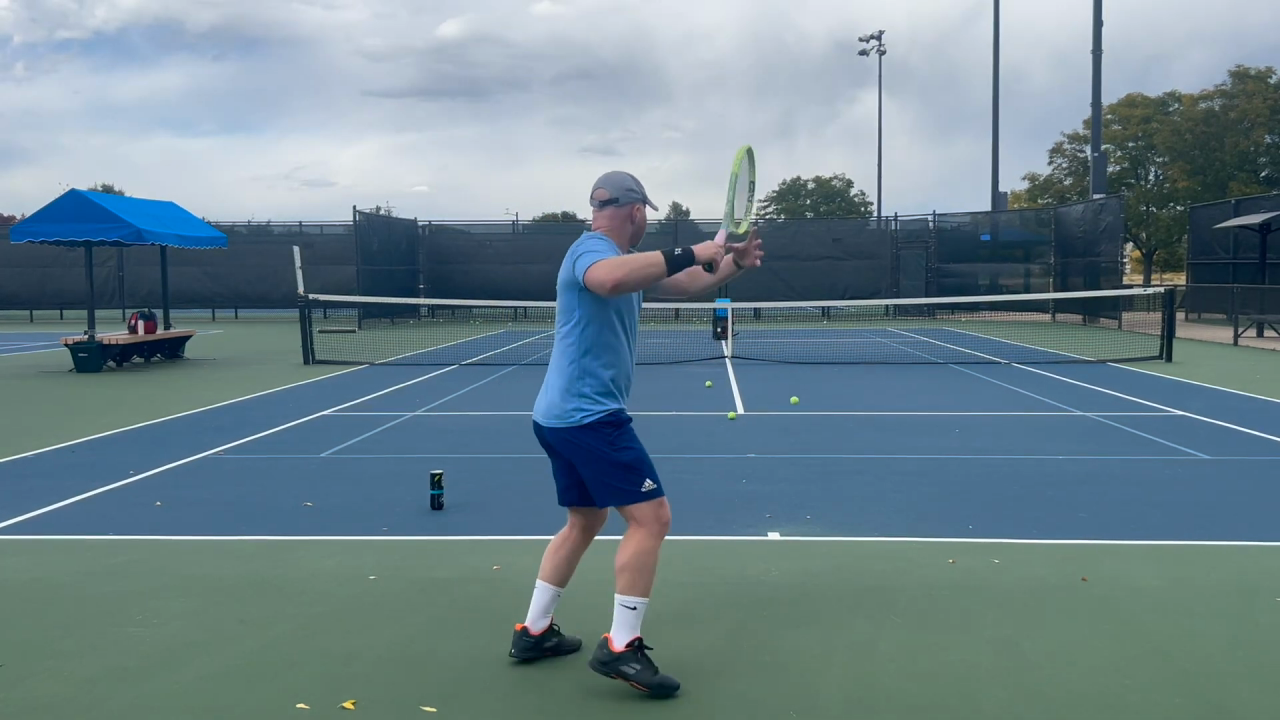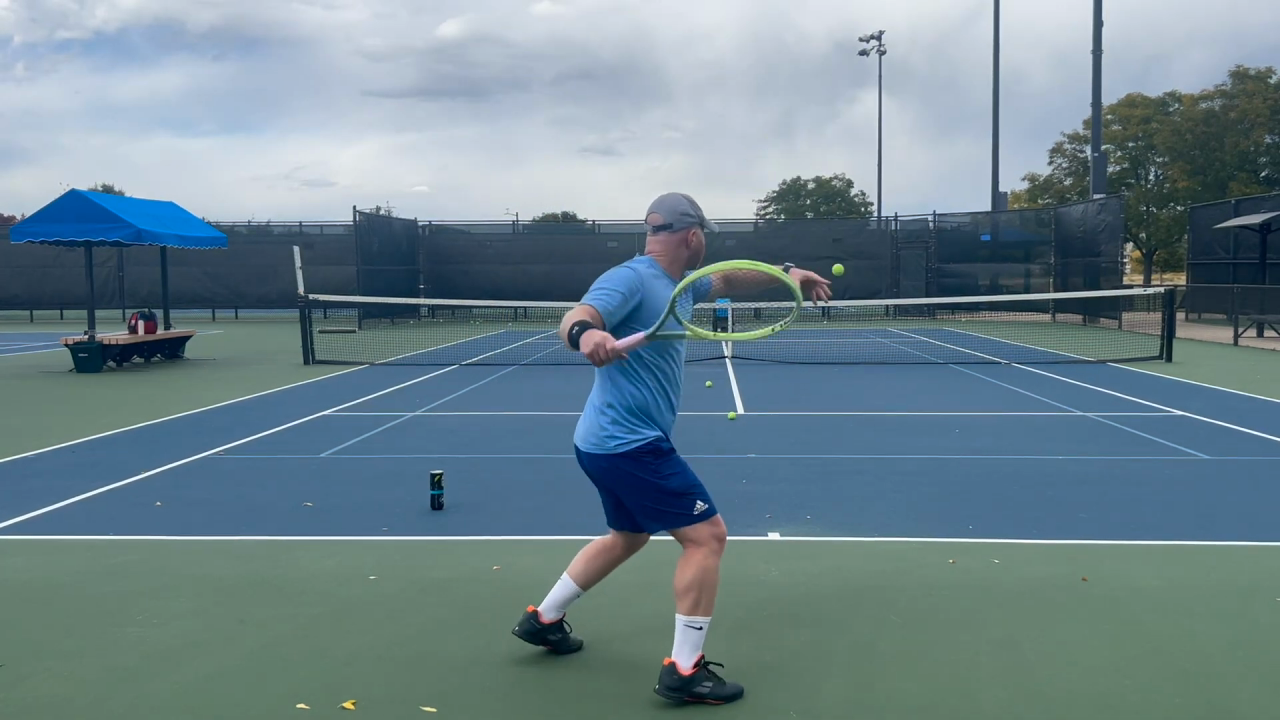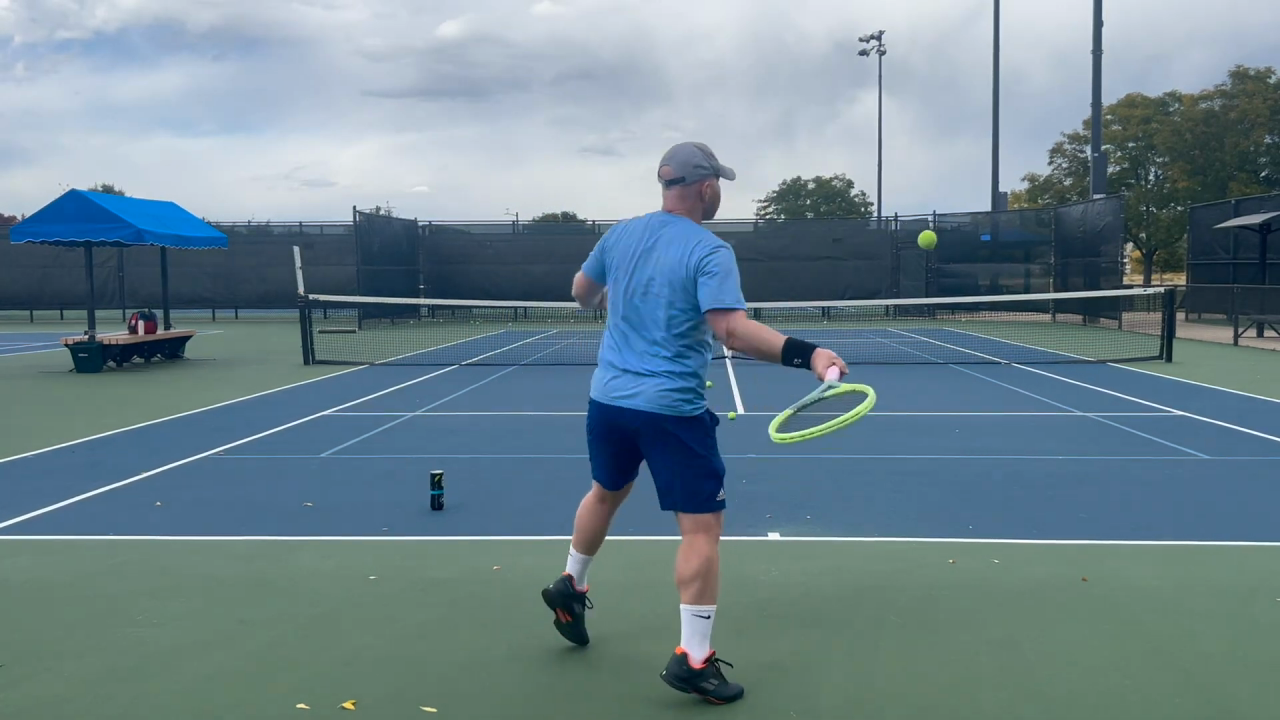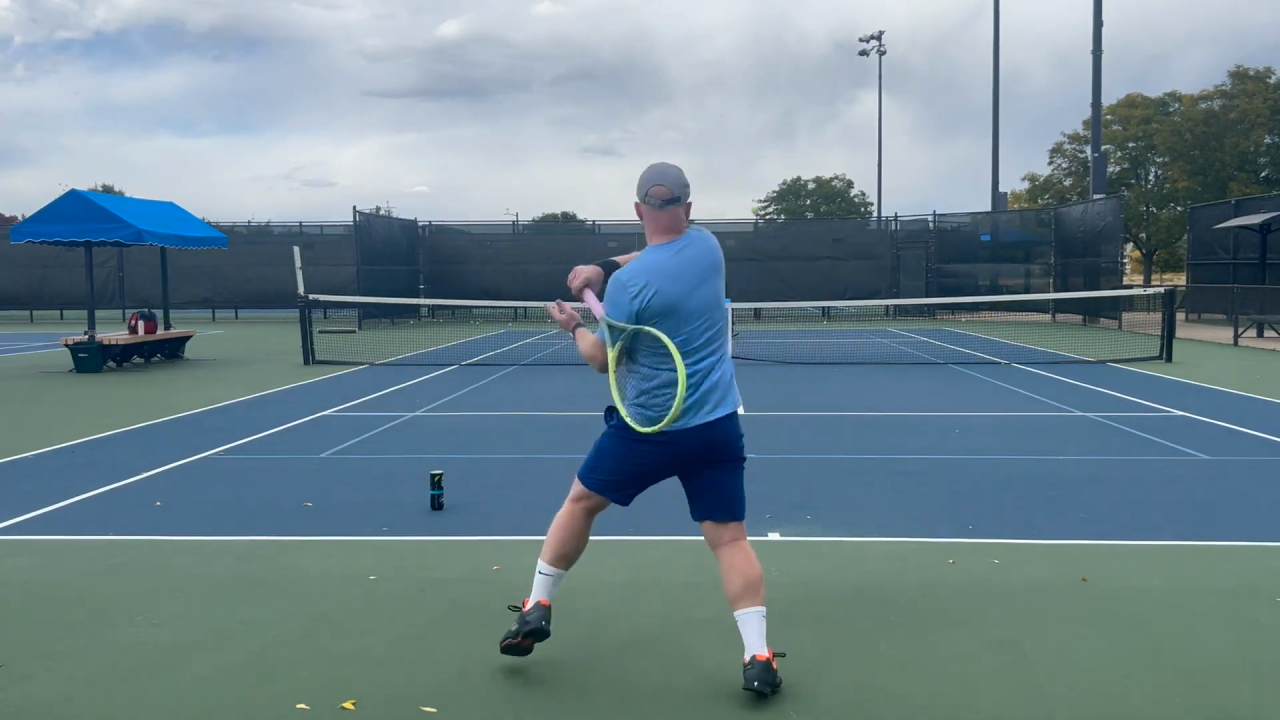
dt=0.3s
person 1, frame 1
left shoulder: (606, 257)
right shoulder: (591, 249)
left elbow: (680, 283)
right elbow: (610, 281)
left wrist: (729, 260)
right wrist: (687, 253)
left hip: (563, 416)
right hip: (589, 416)
left knee: (585, 522)
right knee: (650, 518)
left ankle: (534, 631)
right ankle: (622, 646)
person 1, frame 2
left shoulder: (672, 280)
right shoulder: (628, 279)
left elbow: (722, 280)
right elbow: (573, 321)
left wrist: (787, 272)
right wrist: (585, 335)
left hip: (610, 441)
right hip: (628, 445)
left knee: (627, 536)
right knee: (705, 538)
left ankle: (543, 618)
right ankle: (684, 669)
person 1, frame 3
left shoulder: (621, 234)
right shoulder: (710, 250)
left elbow: (581, 292)
right elbow: (734, 331)
right wrist: (806, 354)
left hip: (607, 400)
right hip: (672, 408)
left knee: (606, 493)
right knee: (701, 528)
left ankle: (570, 589)
right ankle: (693, 658)
person 1, frame 4
left shoulder: (631, 281)
right shoulder: (708, 245)
left elbow: (601, 359)
left wrist: (575, 329)
right wrist: (601, 270)
left hip: (653, 427)
right hip: (718, 423)
left knee: (579, 503)
right knee: (730, 538)
left ankle: (535, 611)
right ankle: (760, 660)
